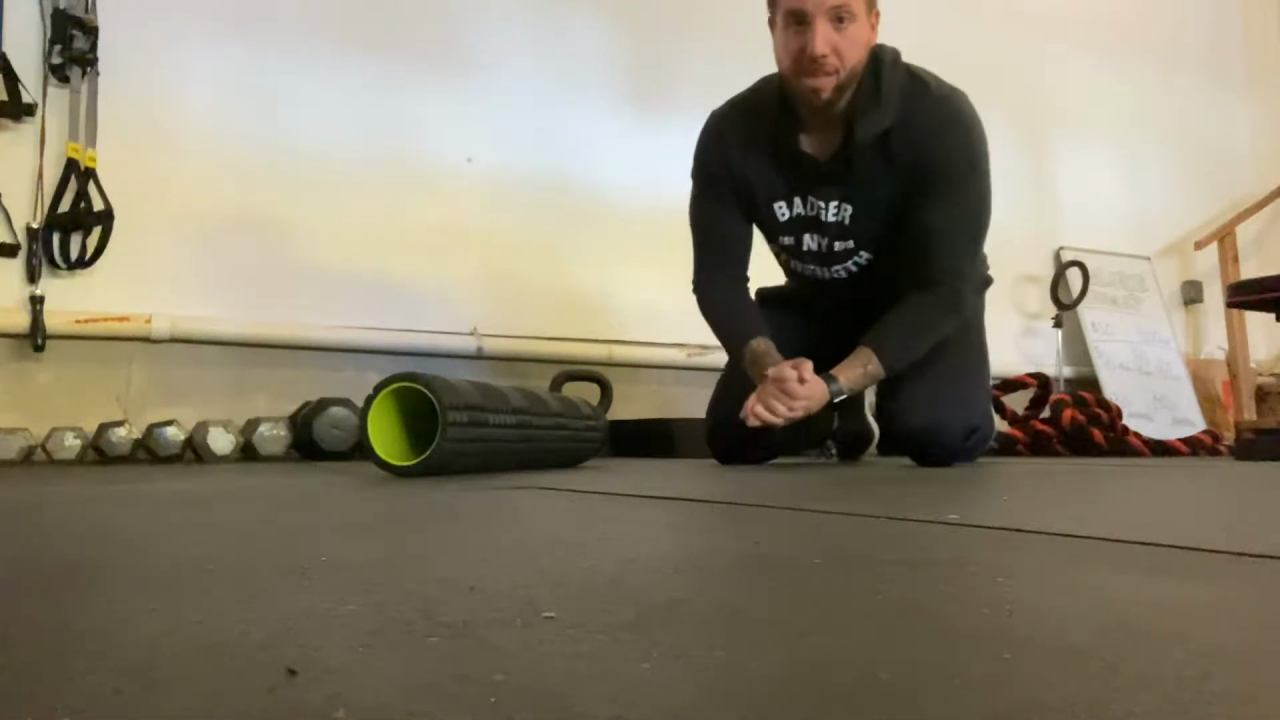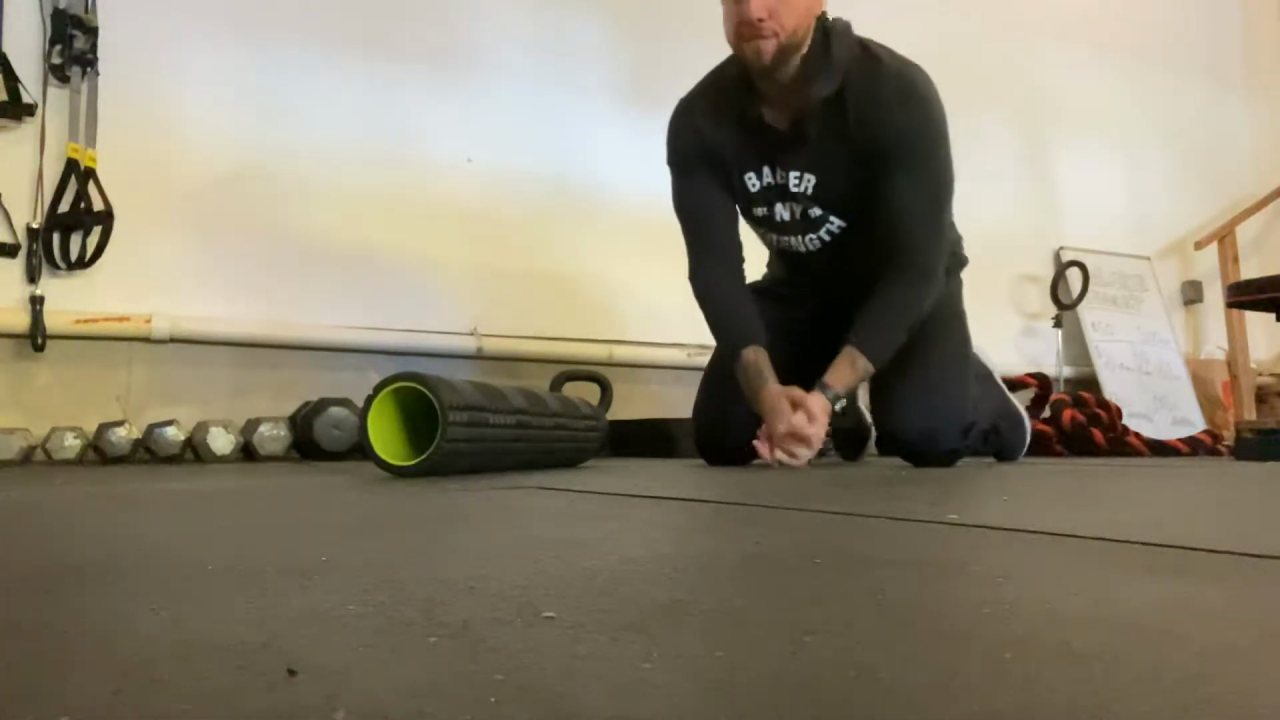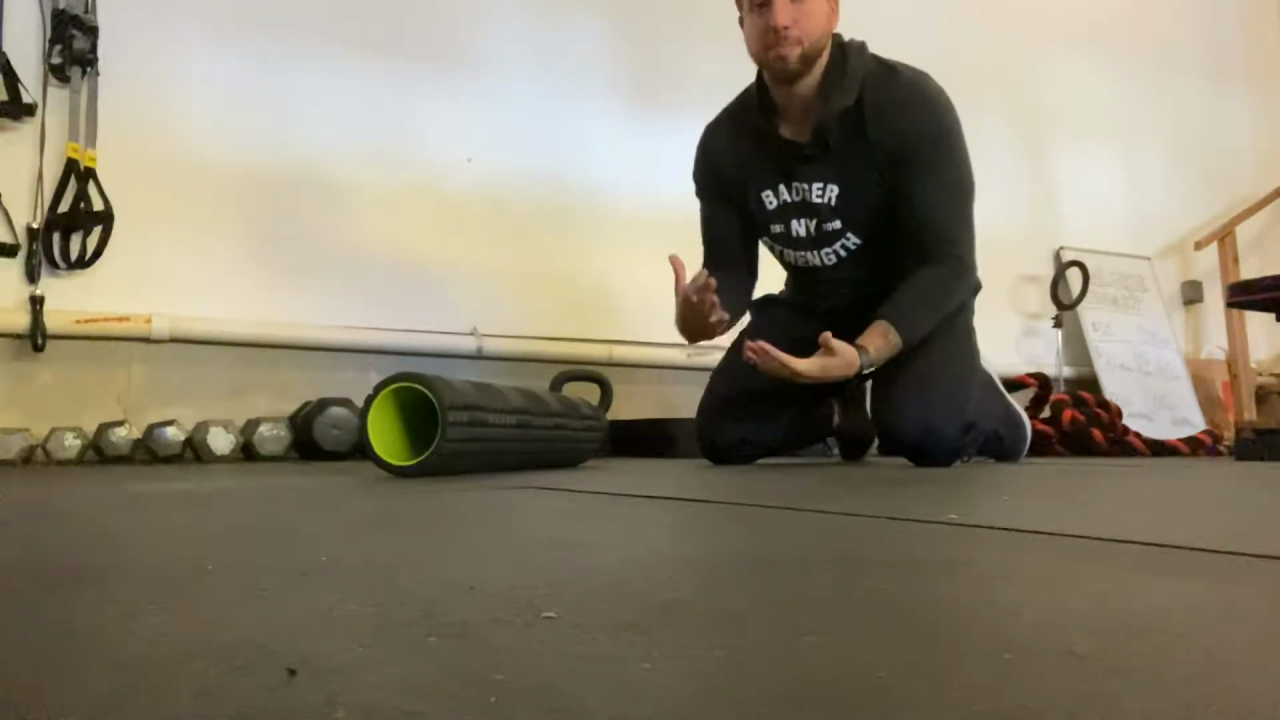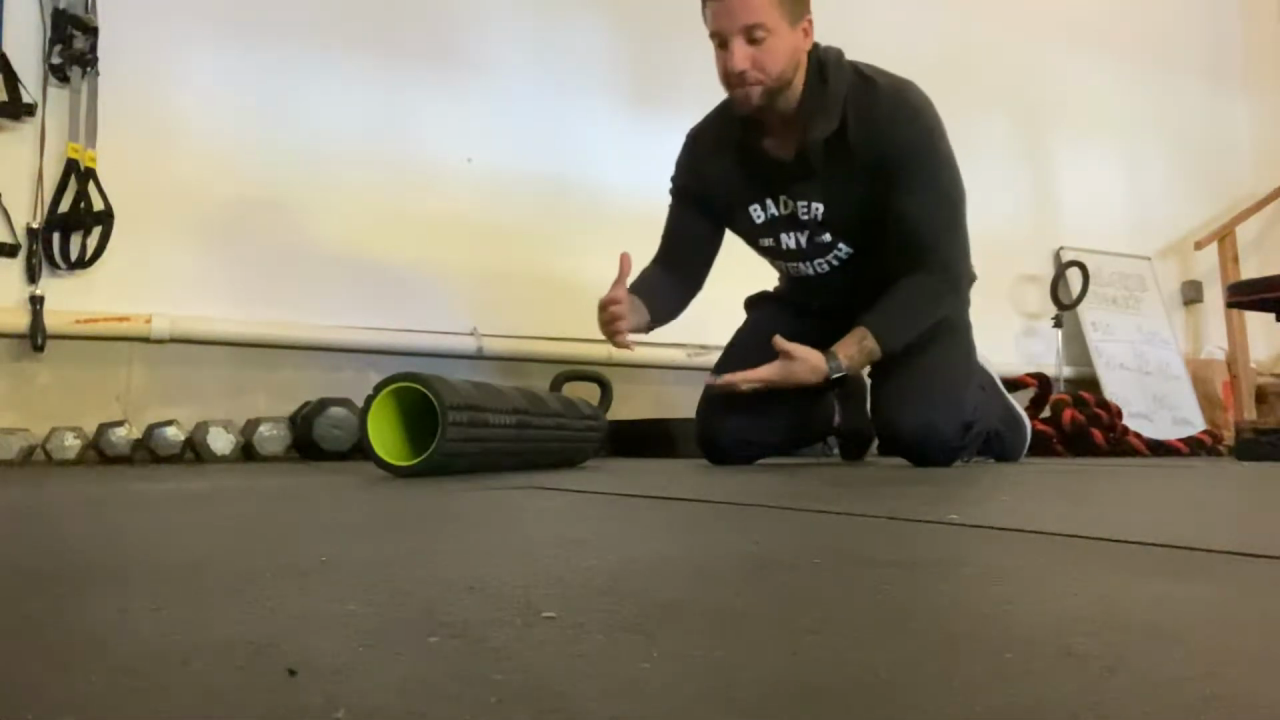
dt=1s
person 1, frame 1
left shoulder: (940, 119)
right shoulder: (729, 135)
left elbow: (944, 289)
right elbow: (718, 279)
left wrist: (829, 386)
right wrist: (772, 370)
left hip: (931, 303)
right hip: (814, 300)
left knee: (934, 432)
right knee: (733, 436)
right ankle: (843, 413)
person 1, frame 2
left shoulder: (895, 91)
right shoulder: (698, 118)
left elbow: (913, 268)
right elbow: (714, 266)
left wrist: (827, 395)
right wrist: (767, 393)
left hip: (906, 281)
right hip: (798, 285)
left knee: (924, 434)
right knee: (720, 437)
left ankle: (977, 396)
right ankle: (845, 404)
person 1, frame 3
left shoulder: (909, 103)
right shoulder: (724, 143)
left elbow: (948, 263)
right elbow: (729, 269)
left wrist: (862, 356)
right wrist: (697, 318)
left hip: (918, 303)
right hip: (812, 305)
left knee: (926, 432)
right knee: (722, 434)
left ankle: (983, 407)
right ankle: (841, 410)
person 1, frame 4
left shoulder: (893, 112)
right shoulder: (709, 148)
left elbow: (941, 273)
right elbow: (679, 269)
left wrist: (832, 365)
right wrist: (631, 311)
left hip: (914, 298)
right hip: (808, 301)
left knee: (925, 432)
right knee: (724, 436)
left ankle: (981, 404)
right ankle: (844, 408)
